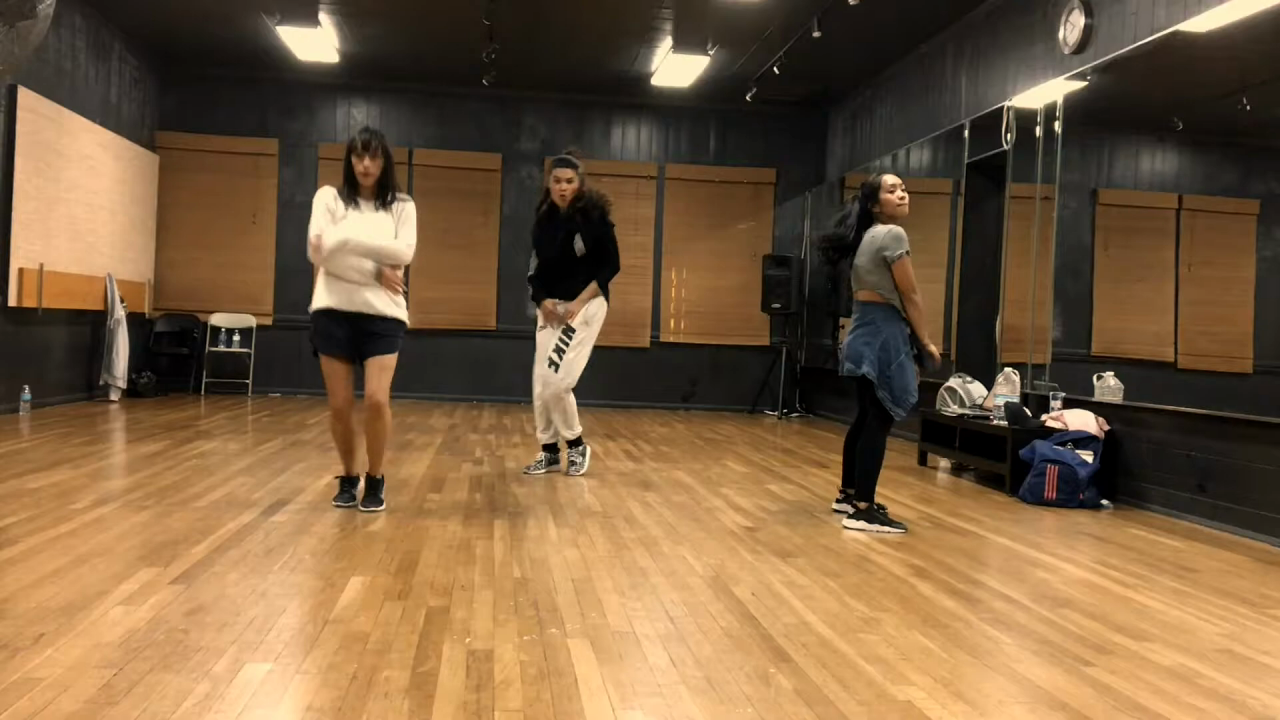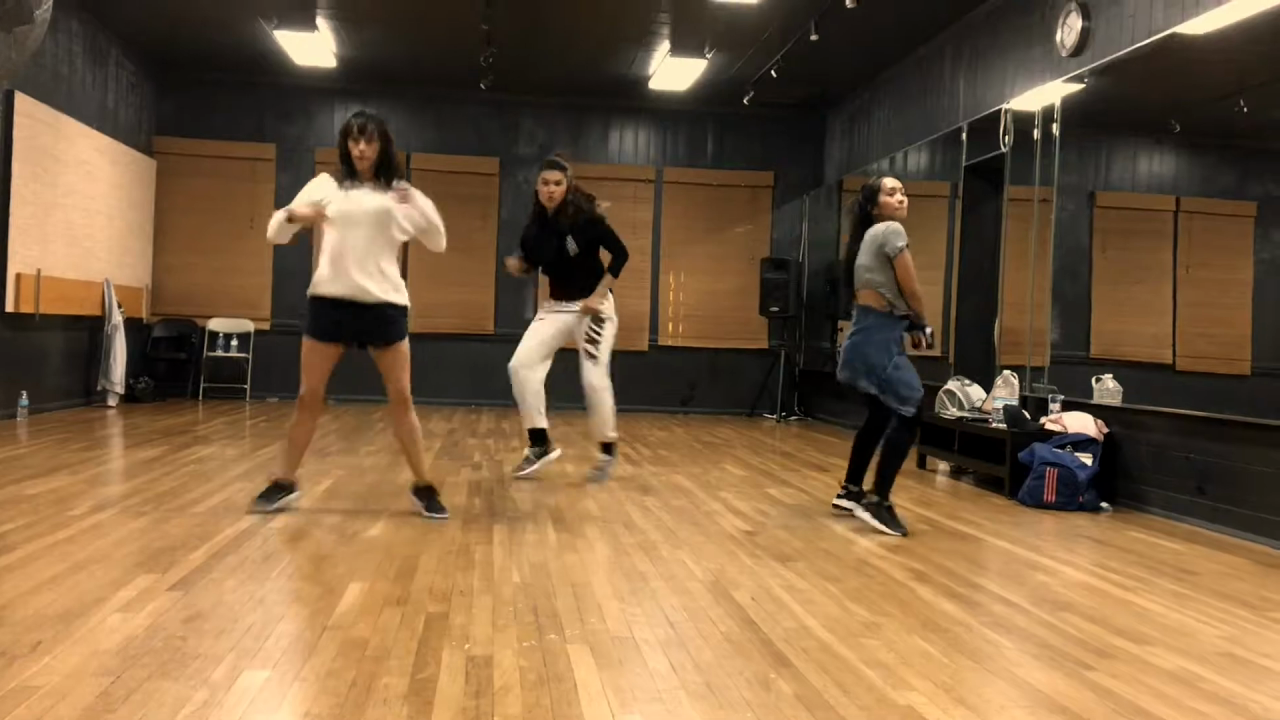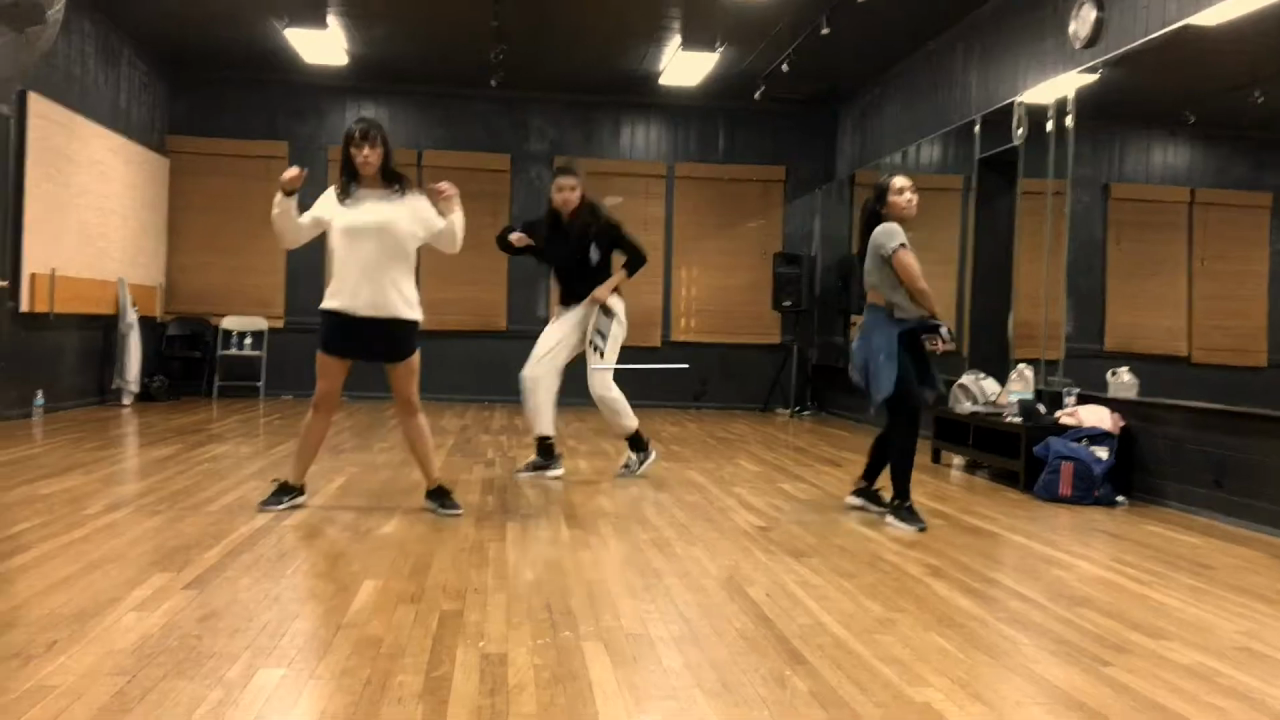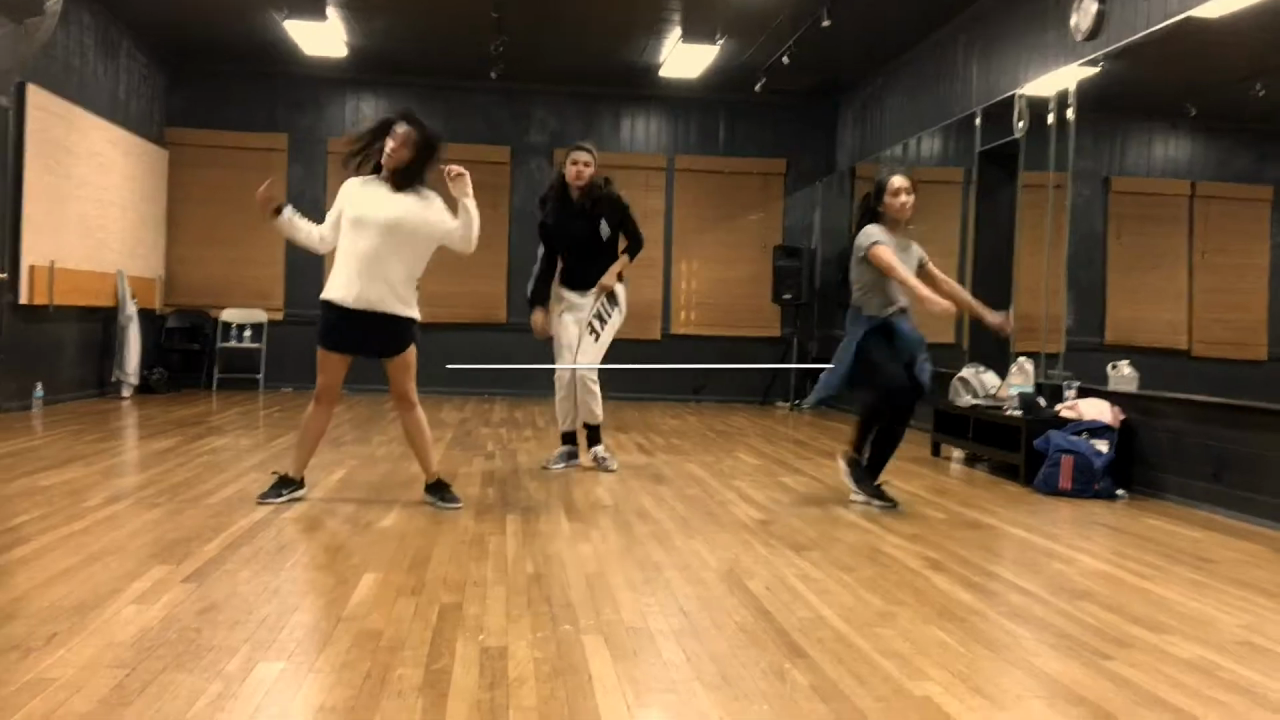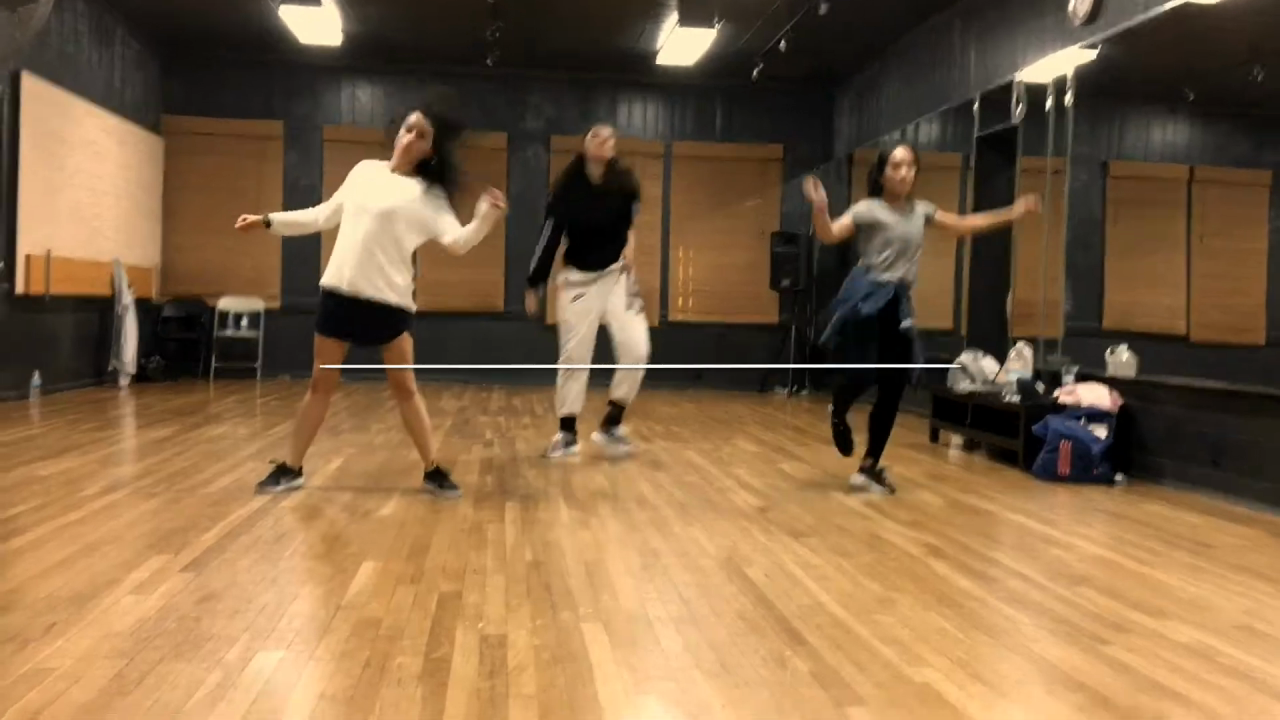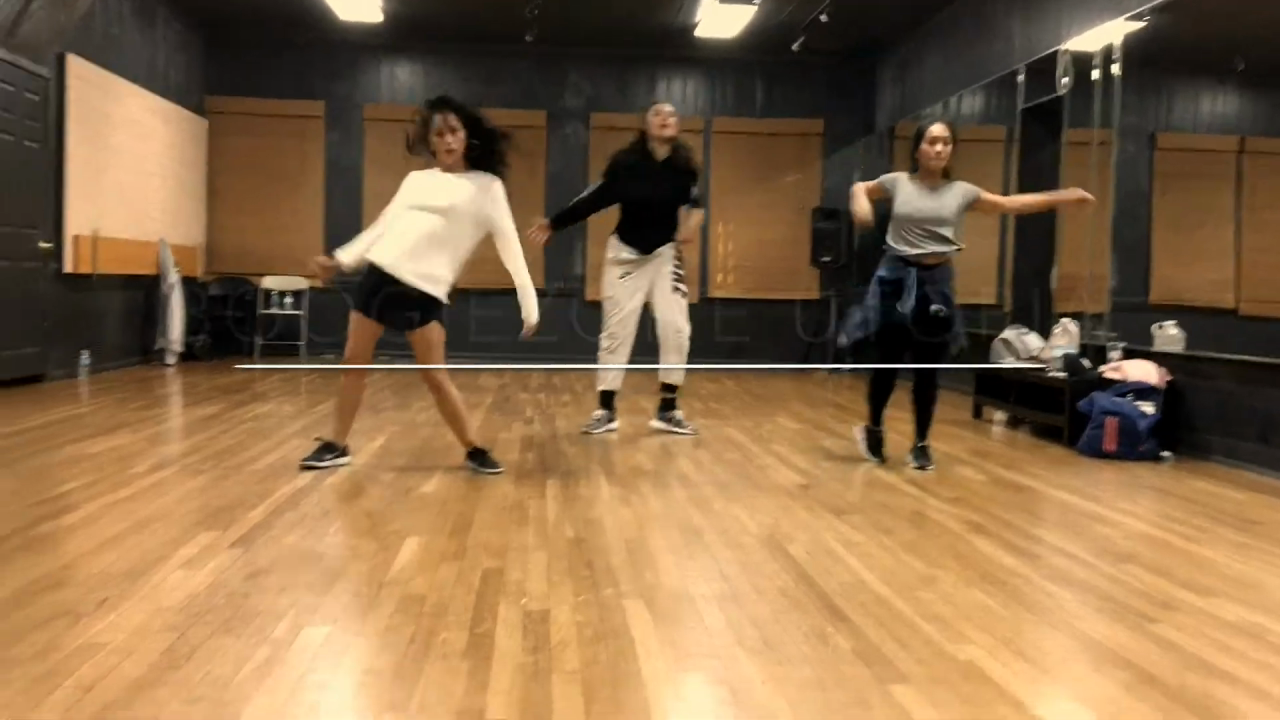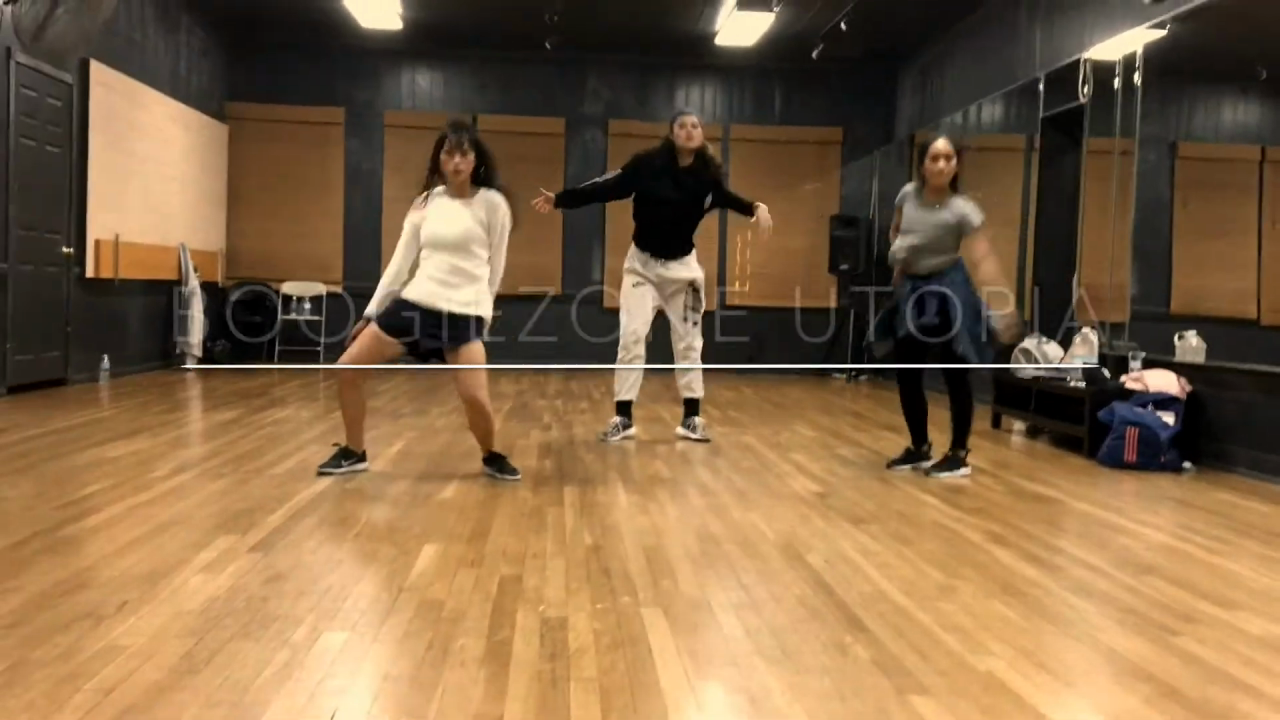
dt=0.2s
person 1, frame 1
left shoulder: (401, 206)
right shoulder: (329, 198)
left elbow: (402, 253)
right elbow: (319, 251)
left wrist: (341, 238)
right wrist: (375, 270)
left hip: (384, 315)
right hip: (333, 312)
left knee: (376, 399)
right knee: (341, 404)
left ankle: (375, 479)
right ankle: (350, 476)
person 1, frame 2
left shoulder: (400, 193)
right shoulder: (325, 186)
left elbow: (437, 243)
right elbow: (275, 233)
left wrist: (424, 208)
right wrist: (294, 215)
left hip: (385, 303)
right hip: (330, 300)
left knee: (401, 399)
right knee: (309, 398)
left ankle: (423, 486)
right ankle: (284, 482)
person 1, frame 3
left shoulder: (411, 202)
right shoulder: (337, 197)
left elbow: (451, 244)
right elbow: (292, 238)
left wrist: (453, 210)
right wrist: (286, 195)
left hip: (397, 315)
right hip: (342, 312)
left knee: (409, 404)
right knee: (323, 402)
left ankle: (435, 488)
right ankle: (293, 485)
person 1, frame 4
left shoulder: (425, 203)
right shoulder: (354, 188)
left elbow: (466, 244)
right elbow: (323, 241)
left wrist: (463, 196)
right wrist: (280, 211)
left hip: (394, 311)
right hip: (341, 305)
left knee: (406, 399)
right knee: (324, 395)
left ankle: (434, 483)
right ankle: (292, 479)
person 1, frame 5
left shoulder: (427, 195)
right shoulder: (364, 171)
left elbow: (455, 240)
right elbow: (326, 216)
left wrist: (485, 216)
right wrist: (268, 222)
left hip: (387, 300)
right hip: (338, 292)
left knee: (405, 389)
right knee: (321, 384)
left ankle: (433, 472)
right ankle: (290, 469)
person 1, frame 6
left shoulder: (486, 185)
right shoulder: (417, 180)
left elbow: (509, 246)
right elbow: (385, 226)
left wrist: (529, 304)
right wrist: (341, 260)
left hip: (425, 287)
right hip: (382, 274)
left knee: (436, 378)
right knee: (353, 361)
left ankle: (475, 451)
right ankle: (336, 445)
person 1, frame 7
left shoulder: (493, 204)
right shoulder: (424, 205)
left elbow: (494, 269)
right elbow: (401, 261)
left wrist: (482, 313)
right wrist: (372, 313)
left hip: (463, 313)
right hip: (413, 306)
left knee: (475, 399)
right knee: (346, 369)
left ankle: (492, 457)
right ankle: (353, 452)
person 2, frame 1
left shoulder: (869, 236)
right shoulder: (892, 234)
right elbow: (909, 295)
left wrist: (913, 336)
right wrist: (926, 341)
left hip: (868, 328)
right hip: (882, 330)
left knee: (868, 417)
right knee: (879, 421)
left ankle: (849, 494)
right ankle: (863, 509)
person 2, frame 2
left shoulder: (872, 239)
right shoulder: (889, 231)
right elbow: (912, 291)
left wrist: (913, 324)
right wrist: (921, 322)
left hip: (878, 333)
right hip: (879, 334)
left knee: (881, 418)
right knee: (908, 418)
left ankle: (851, 490)
right ankle: (878, 502)
person 2, frame 3
left shoulder: (897, 237)
right shoulder: (886, 233)
right elbow: (917, 287)
left wrist: (930, 329)
right wrist: (937, 320)
left hip: (906, 333)
right hip: (886, 333)
left knee: (902, 417)
right knee: (908, 414)
left ankle: (864, 488)
right ankle: (901, 503)
person 2, frame 4
left shoulder: (911, 246)
right shoulder: (871, 234)
left elbow: (943, 283)
right elbow: (898, 273)
left wrist: (984, 313)
right wrist: (926, 297)
left hip: (896, 330)
right hip: (867, 330)
left knee: (903, 406)
right knee: (894, 388)
left ankle: (868, 482)
right ankle: (855, 457)
person 2, frame 5
left shoulder: (920, 210)
right shoulder: (870, 209)
left elbow: (963, 225)
right elbow: (830, 235)
left wrist: (1010, 214)
right wrist: (820, 207)
left hip: (896, 302)
right hip: (867, 296)
left knee: (892, 387)
right knee: (861, 373)
left ankle: (870, 466)
right ankle: (839, 411)
person 2, frame 6
left shoulder: (962, 192)
right shoulder: (897, 183)
left elbow: (1009, 204)
right elbow: (861, 188)
left wrist: (1061, 197)
right wrist: (860, 206)
left hip: (934, 281)
right hip: (896, 278)
left knee: (927, 368)
right knee: (887, 363)
left ankle: (921, 443)
right ankle: (873, 429)
person 2, frame 7
left shoulder: (965, 210)
right shoulder: (909, 194)
left elbow: (985, 260)
right wrist: (897, 265)
left hip: (946, 294)
right hip: (910, 292)
left knee: (956, 375)
right knee: (906, 376)
left ankle: (958, 454)
right ankle: (919, 448)
person 3, frame 1
left shoulder: (594, 216)
right shoulder: (544, 221)
left elbow: (611, 265)
right elbow: (536, 270)
left wrist: (580, 301)
right wrist: (540, 299)
left hip: (586, 305)
right hip: (552, 307)
left knee: (556, 381)
right knee: (542, 384)
left ankle: (577, 446)
right ankle: (549, 451)
person 3, frame 2
left shoulder: (585, 216)
right shoulder: (537, 224)
left elbow: (620, 253)
right elbow: (532, 259)
left wrist: (600, 292)
right wrist: (518, 263)
left hip: (591, 309)
right hip: (556, 307)
left knee: (594, 382)
right knee: (521, 365)
left ankle: (607, 452)
right ankle: (540, 443)
person 3, frame 3
left shoulder: (599, 223)
right shoulder: (543, 227)
left elbow: (637, 256)
right elbow: (505, 240)
left wrist: (609, 285)
right wrist: (512, 238)
left hip: (603, 308)
right hip: (568, 311)
left knee: (600, 383)
right knee: (532, 376)
left ankle: (639, 446)
right ankle: (546, 456)
person 3, frame 4
left shoulder: (609, 202)
right shoulder: (553, 207)
left elbow: (635, 242)
right elbow: (546, 259)
left wrist: (614, 272)
right wrist: (537, 305)
left hip: (605, 295)
right hip: (569, 297)
left knee: (586, 367)
right knee: (566, 372)
left ankle: (596, 443)
right ankle: (569, 446)
person 3, frame 5
left shoulder: (625, 184)
right shoulder: (568, 188)
right elbow: (551, 236)
left wrist: (630, 247)
right wrist: (535, 285)
left hip: (616, 275)
right hip: (577, 278)
left knee: (636, 346)
right knee: (574, 356)
left ankle: (611, 424)
right ankle: (567, 433)
person 3, frame 6
left shoulder: (684, 165)
right shoulder: (626, 162)
left elbow: (694, 198)
right elbow: (596, 197)
left wrist: (694, 218)
right wrist: (554, 223)
left hip: (665, 254)
right hip: (625, 254)
left knee: (677, 330)
right knee: (616, 331)
left ankle: (668, 409)
right ankle: (606, 410)
person 3, frame 7
left shoulder: (709, 175)
right shoulder: (648, 164)
left elbow: (728, 200)
right elbow: (610, 185)
left wrist: (756, 208)
right wrist: (561, 198)
left hip: (682, 266)
right hip: (641, 262)
left knee: (688, 341)
right knee: (631, 337)
left ankle: (691, 417)
right ankle: (622, 417)
